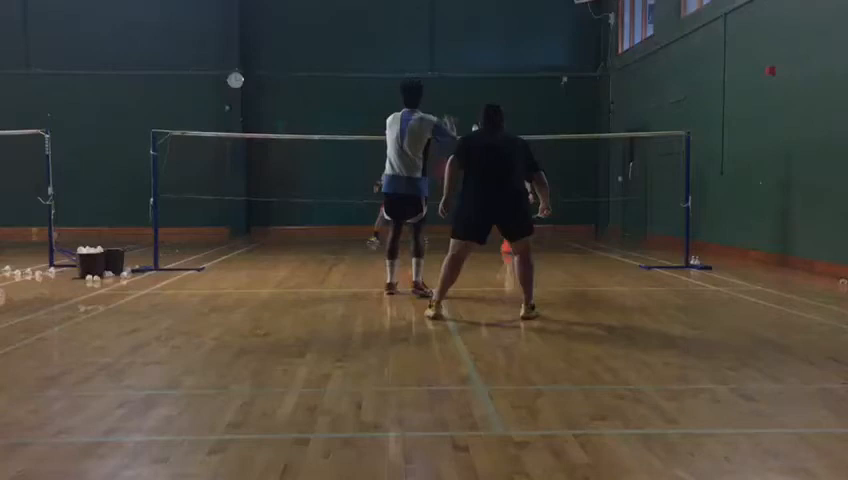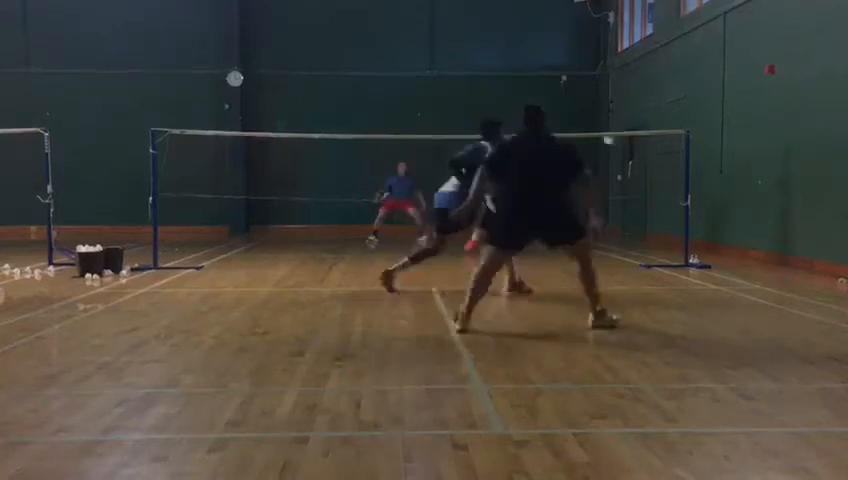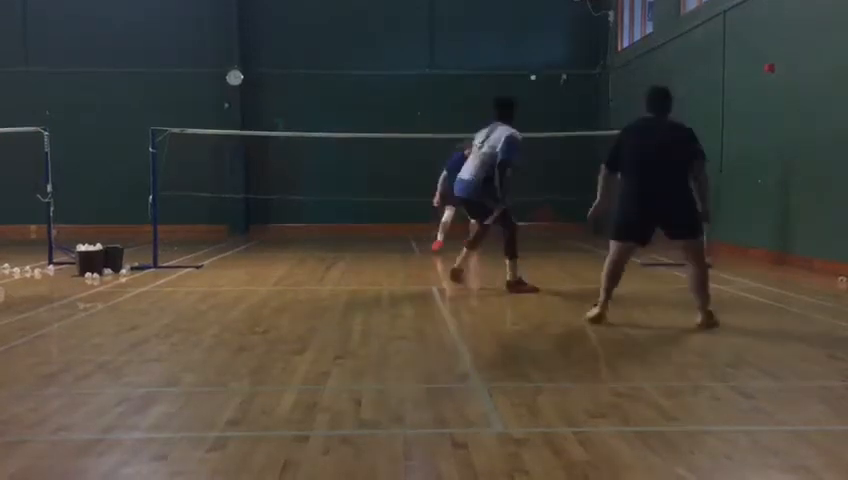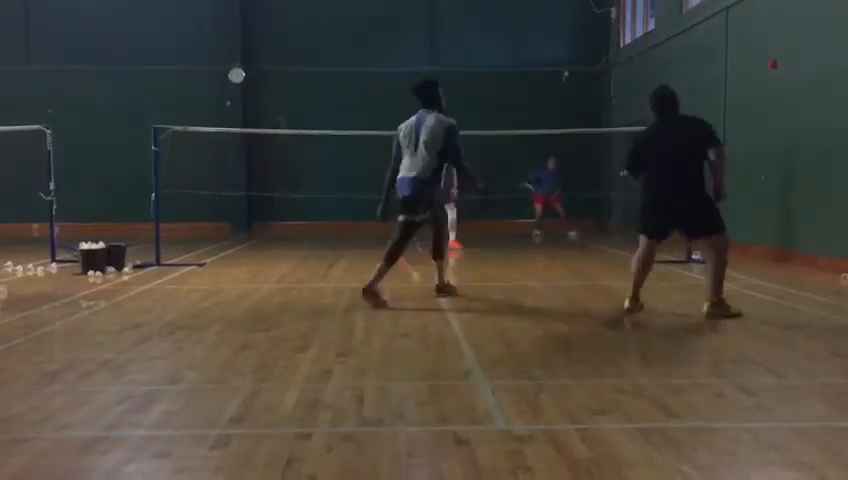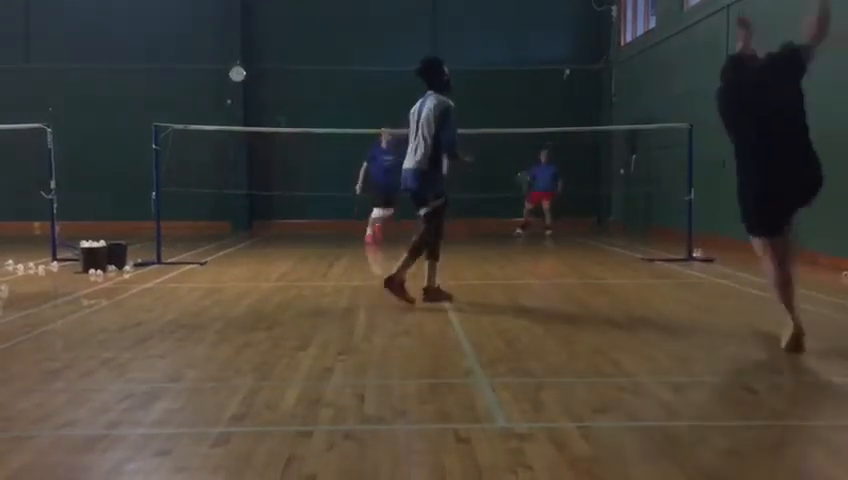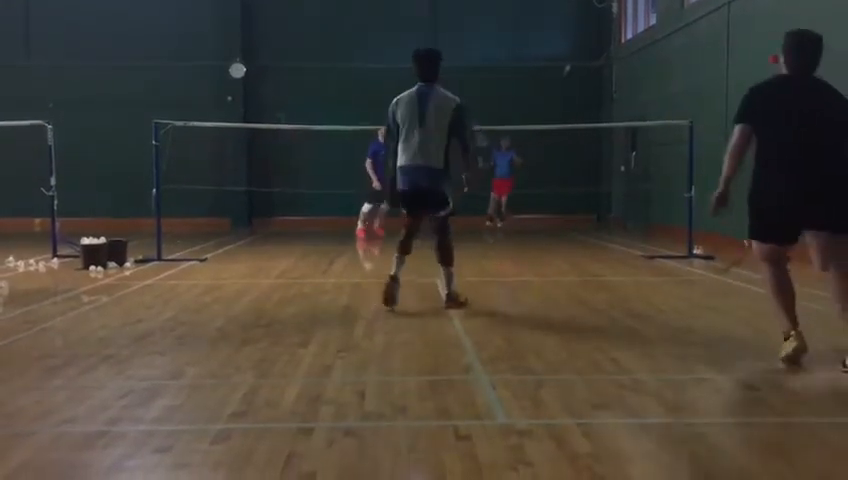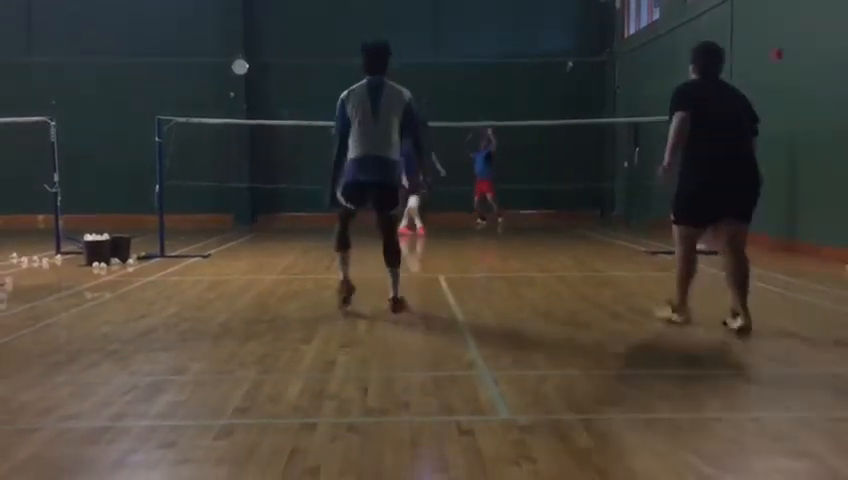
dt=0.7s
person 1, frame 1
left shoulder: (470, 141)
right shoulder: (519, 144)
left elbow: (453, 164)
right elbow: (538, 177)
left wrist: (446, 196)
right wrist: (545, 202)
left hip: (475, 203)
right hip: (513, 203)
left knee: (456, 255)
right knee: (523, 253)
left ankle: (436, 304)
right ankle: (528, 305)
person 1, frame 2
left shoulder: (509, 148)
right shoulder: (561, 149)
left elbow: (485, 173)
right elbow: (582, 181)
left wrist: (471, 202)
right wrist: (591, 212)
left hip: (515, 213)
right hip: (555, 213)
left knee: (488, 265)
right knee: (584, 258)
left ankle: (464, 317)
right ankle: (597, 314)
person 1, frame 3
left shoulder: (629, 133)
right shoulder: (683, 133)
left elbow: (609, 169)
right elbow: (697, 170)
left wrist: (602, 201)
right wrist: (704, 203)
left hip: (635, 204)
right hip: (677, 204)
left knee: (617, 255)
right knee: (696, 257)
left ankle: (601, 306)
right ankle: (704, 312)
person 1, frame 4
left shoulder: (646, 137)
right shoulder: (698, 126)
left elbow: (632, 170)
right elbow: (716, 157)
left wrist: (648, 187)
right wrist: (719, 186)
left hip: (655, 200)
right hip: (691, 199)
left knee: (646, 248)
right knee: (718, 247)
left ankle: (633, 299)
right ankle: (714, 302)
person 1, frame 5
left shoulder: (727, 95)
right shoulder: (779, 69)
left elbow: (736, 70)
right elbow: (814, 37)
left wrist: (742, 39)
left hip: (759, 184)
right hip: (804, 177)
left knee: (771, 253)
left ankle: (792, 323)
person 1, frame 6
left shoulder: (760, 94)
left elbow: (739, 142)
left wrist: (724, 185)
left hip: (775, 192)
left knee: (772, 261)
left ankle: (793, 334)
person 1, frame 7
left shoulder: (687, 92)
right shoulder: (738, 97)
left elbow: (680, 123)
right elbow: (750, 139)
left wrist: (669, 158)
left hip: (701, 179)
right hip: (743, 178)
left knee: (685, 241)
right knee: (733, 246)
left ankle: (678, 306)
right ankle: (740, 312)
person 2, frame 1
left shoulder: (390, 120)
right shoulder: (428, 122)
right elbow: (452, 139)
right wrist: (450, 125)
left hip: (391, 183)
right hip: (414, 184)
left knee: (395, 231)
right knee: (417, 233)
left ankle: (391, 282)
right ankle: (417, 281)
person 2, frame 2
left shoulder: (489, 152)
right shoulder: (482, 148)
right elbow: (456, 162)
right wrist: (469, 185)
left hip: (446, 201)
right hip: (458, 200)
left knee: (435, 247)
left ankle: (392, 272)
right ankle: (513, 281)
person 2, frame 3
left shoulder: (484, 132)
right shoulder: (511, 135)
right elbow: (502, 166)
right wrist: (501, 196)
left hip: (462, 186)
right hip: (478, 188)
left knee: (484, 225)
right knee: (509, 227)
left ankle: (459, 266)
right ankle: (514, 280)
person 2, frame 4
left shoulder: (404, 126)
right shoulder: (446, 125)
left elbow: (394, 167)
right elbow: (457, 162)
left wrist: (385, 201)
right wrist: (476, 184)
left hip: (405, 184)
right hip: (424, 186)
left knee: (440, 226)
right knee: (403, 238)
left ankle: (441, 283)
right ankle: (372, 286)
person 2, frame 5
left shoulder: (418, 106)
right shoulder: (443, 106)
right elbow: (448, 147)
right wrist: (463, 160)
left hip: (412, 172)
right hip: (427, 174)
left knee: (432, 228)
right knee: (430, 228)
left ankle: (430, 286)
right ankle: (397, 276)
person 2, frame 6
left shoulder: (398, 102)
right shoulder: (452, 103)
left elbow: (392, 146)
right elbow: (463, 144)
left wrist: (393, 178)
right wrist: (467, 171)
left hip: (407, 174)
right hip: (435, 174)
left knee: (409, 229)
right knee: (442, 232)
left ankle: (394, 278)
right ankle: (450, 293)
person 2, frame 7
left shoulder: (348, 97)
right shoulder: (403, 97)
left elbow: (341, 143)
right elbow: (415, 140)
left wrist: (334, 182)
left hip: (356, 170)
right hip: (388, 171)
left knee: (343, 223)
right knee: (389, 235)
left ankle: (345, 279)
right ankle: (395, 296)
